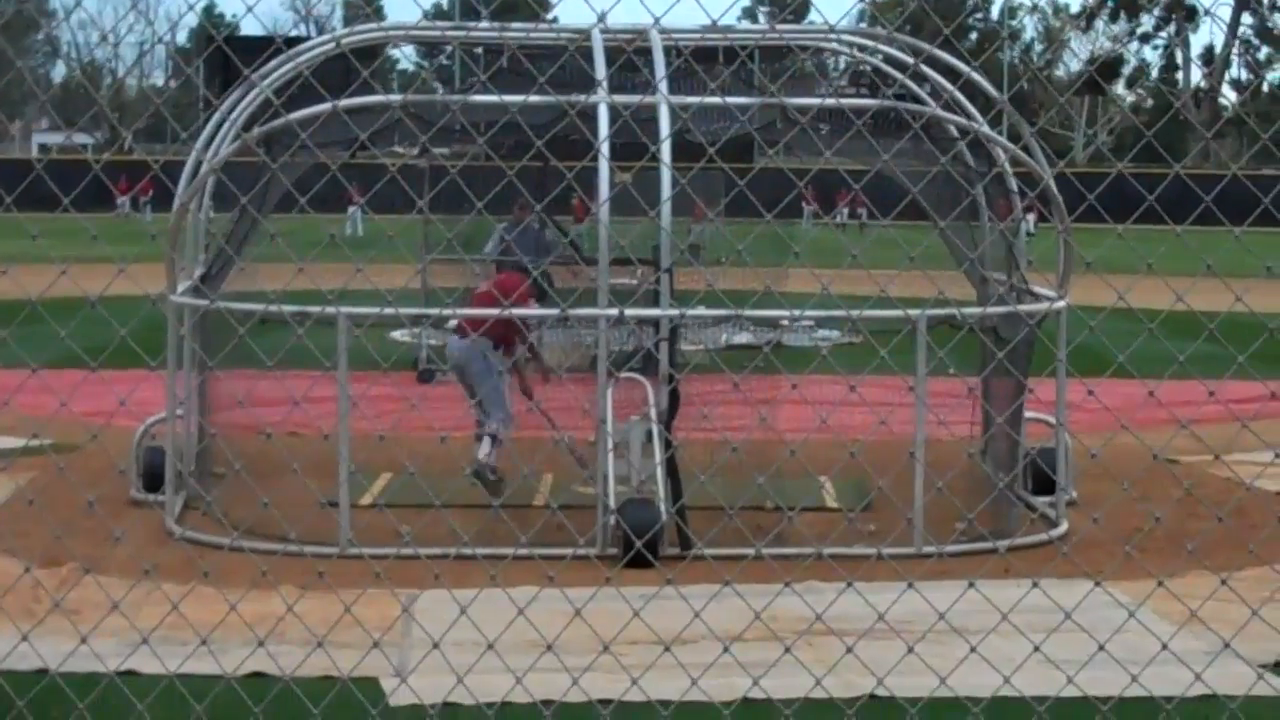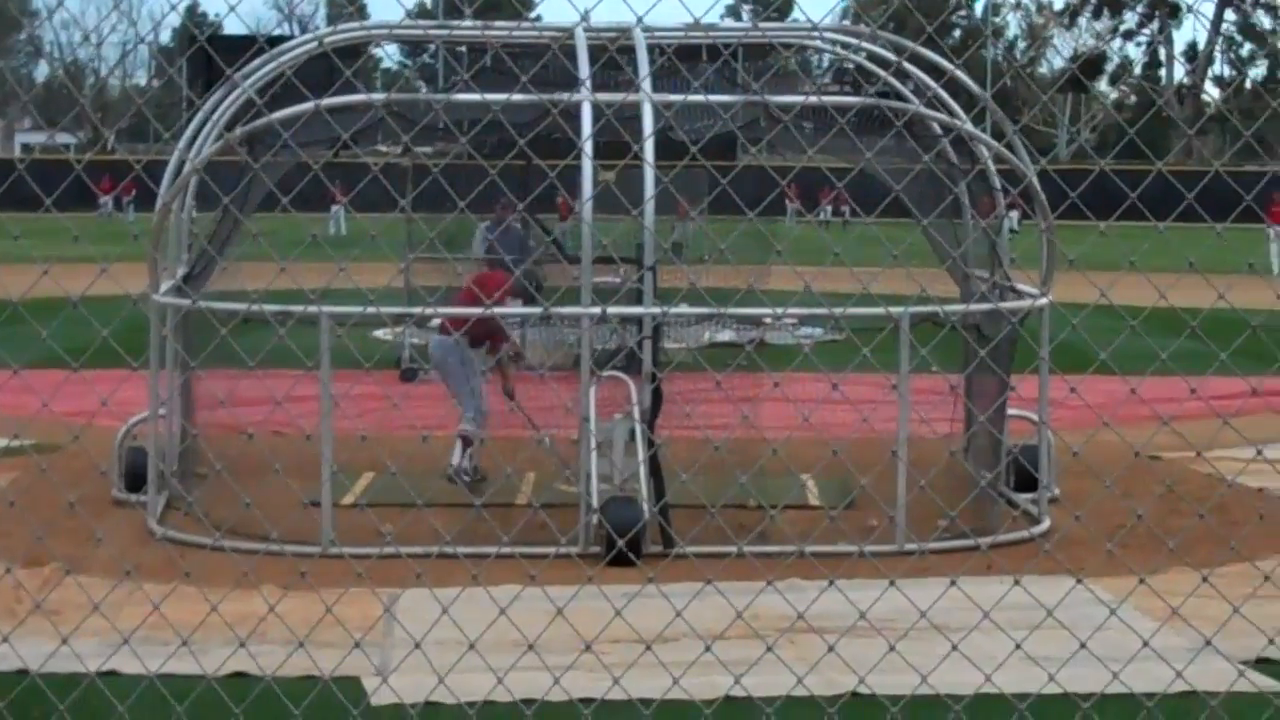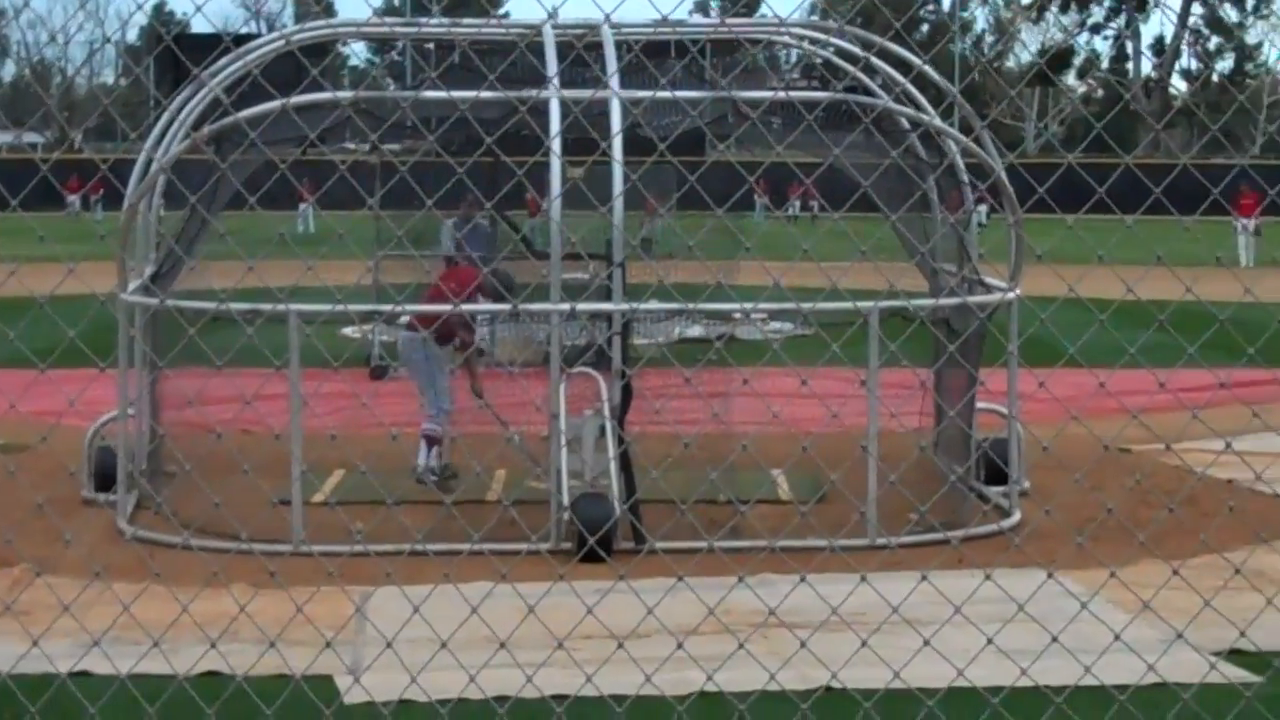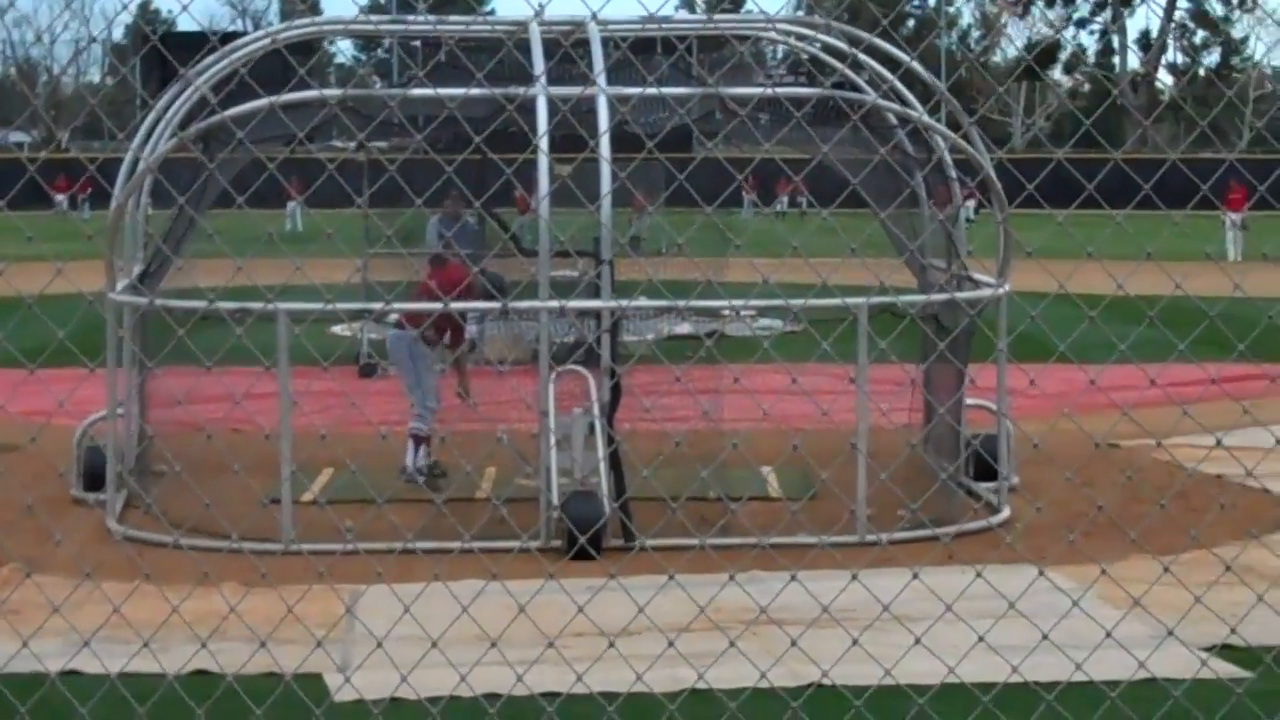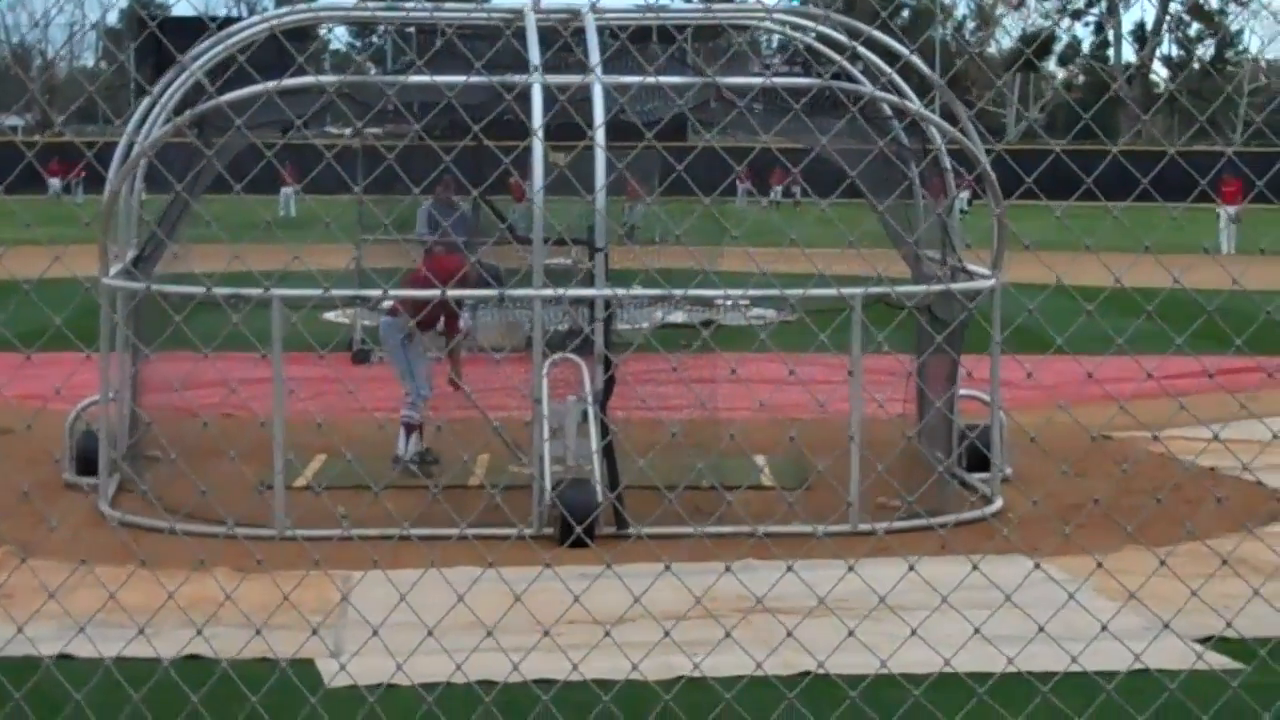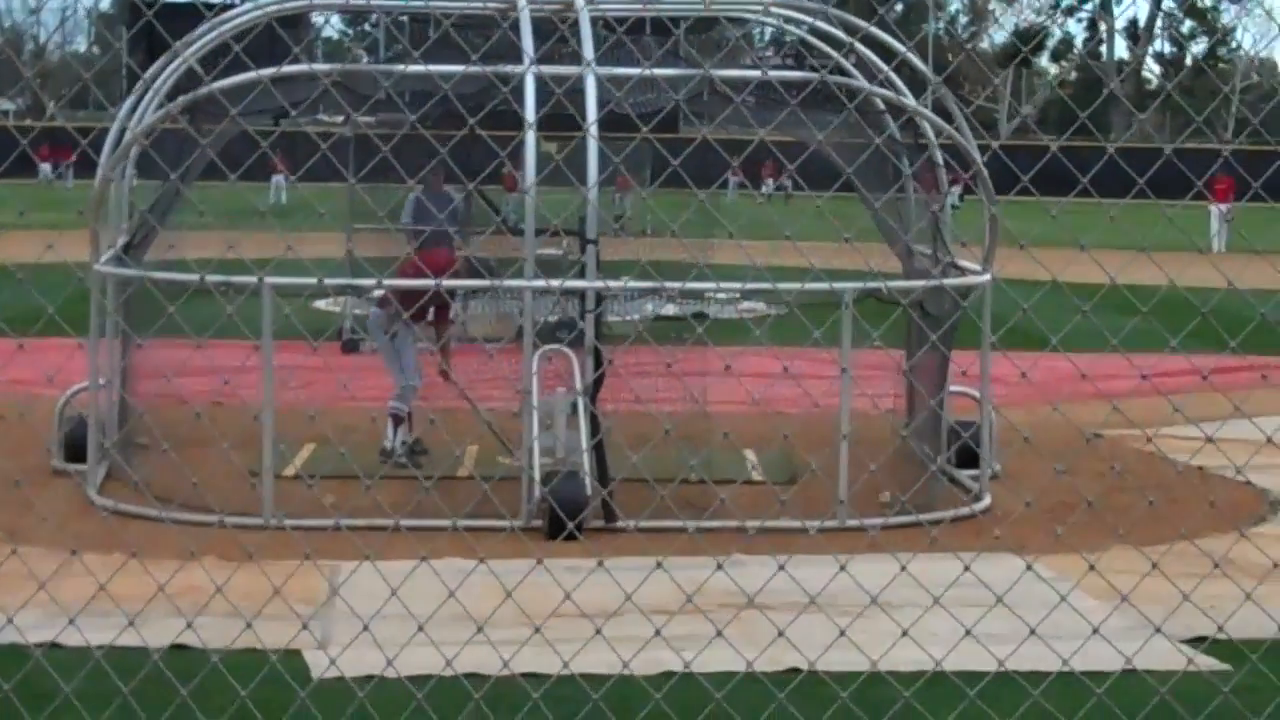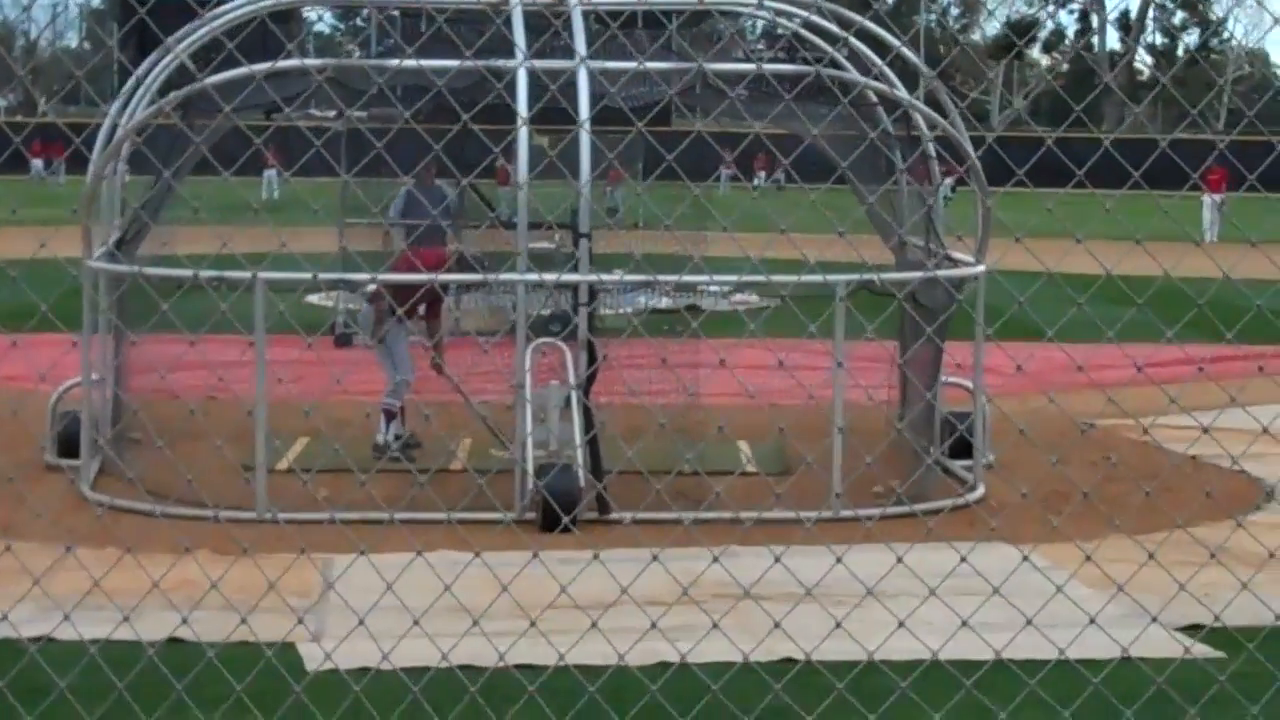
dt=0.1s
person 1, frame 1
left shoulder: (497, 283)
right shoulder: (521, 286)
left elbow: (508, 342)
right elbow: (521, 332)
left wrist: (522, 377)
right wrist: (538, 359)
left hip: (456, 345)
right hip: (478, 347)
left knee: (484, 409)
right knee: (500, 412)
left ankle: (483, 464)
right ankle: (485, 462)
person 1, frame 2
left shoulder: (497, 298)
right shoulder: (498, 281)
left elbow: (494, 345)
left wrist: (506, 380)
right wrist: (509, 343)
left hip: (441, 343)
right hip: (454, 345)
left knee: (469, 407)
right knee: (477, 410)
left ankle: (464, 463)
right ankle: (458, 467)
person 1, frame 3
left shoulder: (471, 296)
right shoulder: (467, 276)
left elbow: (467, 343)
left wrist: (475, 379)
right wrist: (461, 333)
left hip: (423, 341)
right hip: (422, 341)
left knee: (442, 405)
right knee: (439, 406)
left ankle: (436, 462)
right ankle: (425, 467)
person 1, frame 4
left shoulder: (462, 299)
right shoulder: (458, 276)
left elbow: (456, 343)
right elbow: (425, 290)
left wrist: (462, 381)
right wrist: (430, 331)
left hip: (418, 341)
right hip: (407, 337)
left knee: (430, 402)
right knee: (424, 404)
left ankle: (424, 461)
right ankle: (411, 466)
person 1, frame 5
left shoulder: (457, 288)
right shoulder: (453, 266)
left elbow: (452, 331)
right elbow: (413, 282)
left wrist: (455, 370)
right wrist: (410, 322)
left hip: (412, 328)
right hip: (400, 324)
left knee: (422, 390)
right knee: (417, 391)
left ankle: (416, 447)
right ankle: (404, 454)
person 1, frame 6
left shoulder: (449, 281)
right shoulder: (444, 260)
left elbow: (442, 321)
right elbow: (400, 278)
left wrist: (445, 361)
right wrist: (393, 318)
left hip: (402, 323)
right hip: (389, 318)
left knee: (410, 382)
right knee: (408, 383)
left ankle: (405, 438)
right ankle: (391, 446)
person 1, frame 7
left shoulder: (440, 277)
right shoulder: (433, 261)
left elbow: (433, 316)
right elbow: (389, 280)
left wrist: (437, 355)
right wrist: (380, 324)
left hip: (394, 318)
right hip: (380, 316)
left knee: (403, 376)
right knee: (400, 378)
left ankle: (398, 432)
right ankle: (384, 441)
